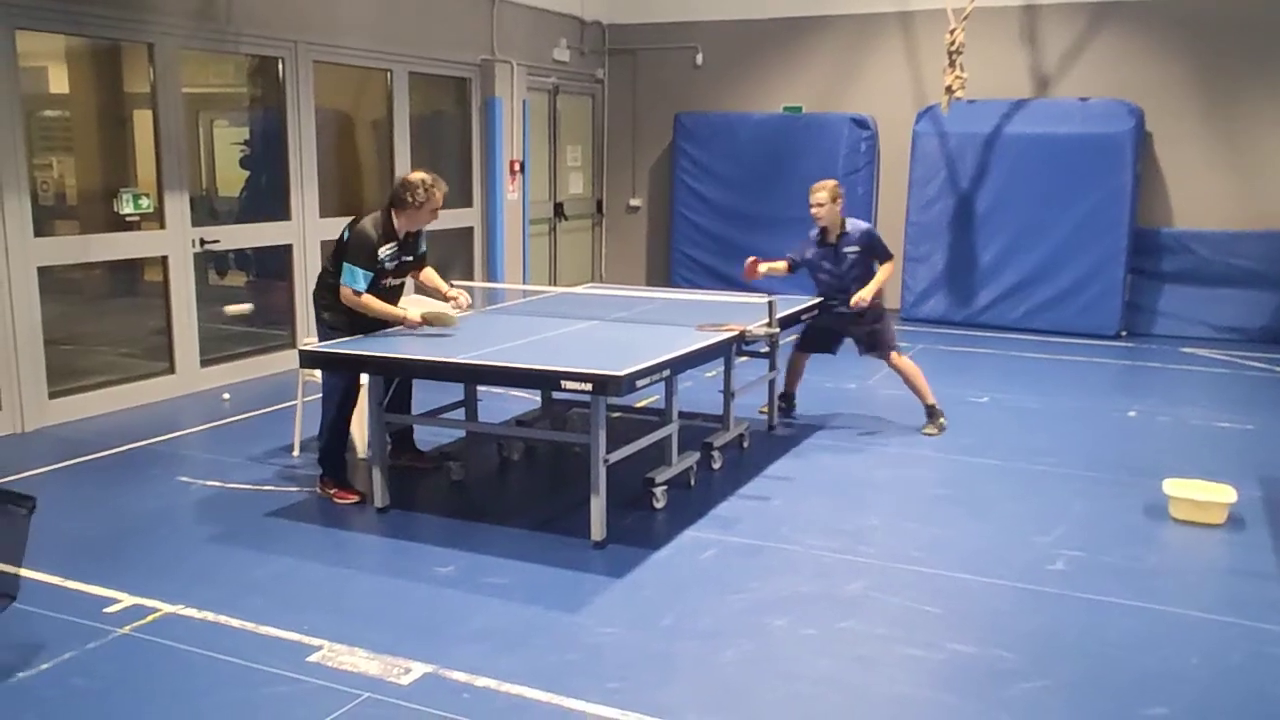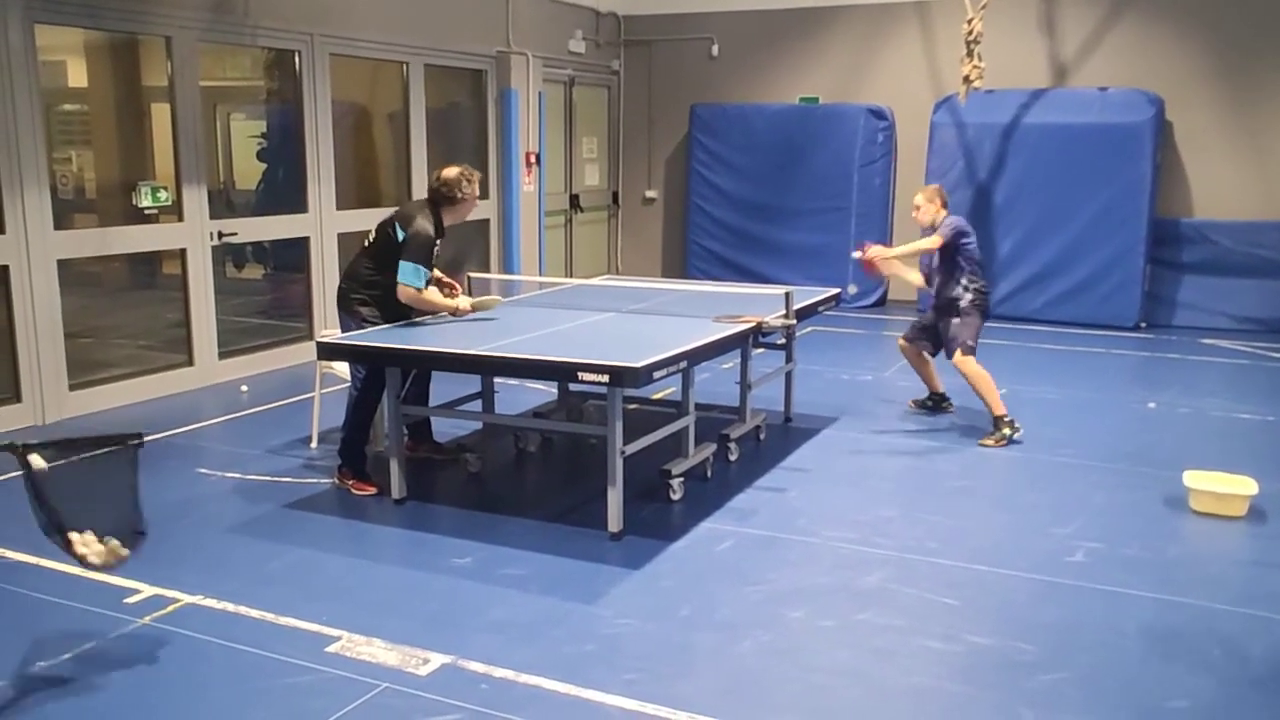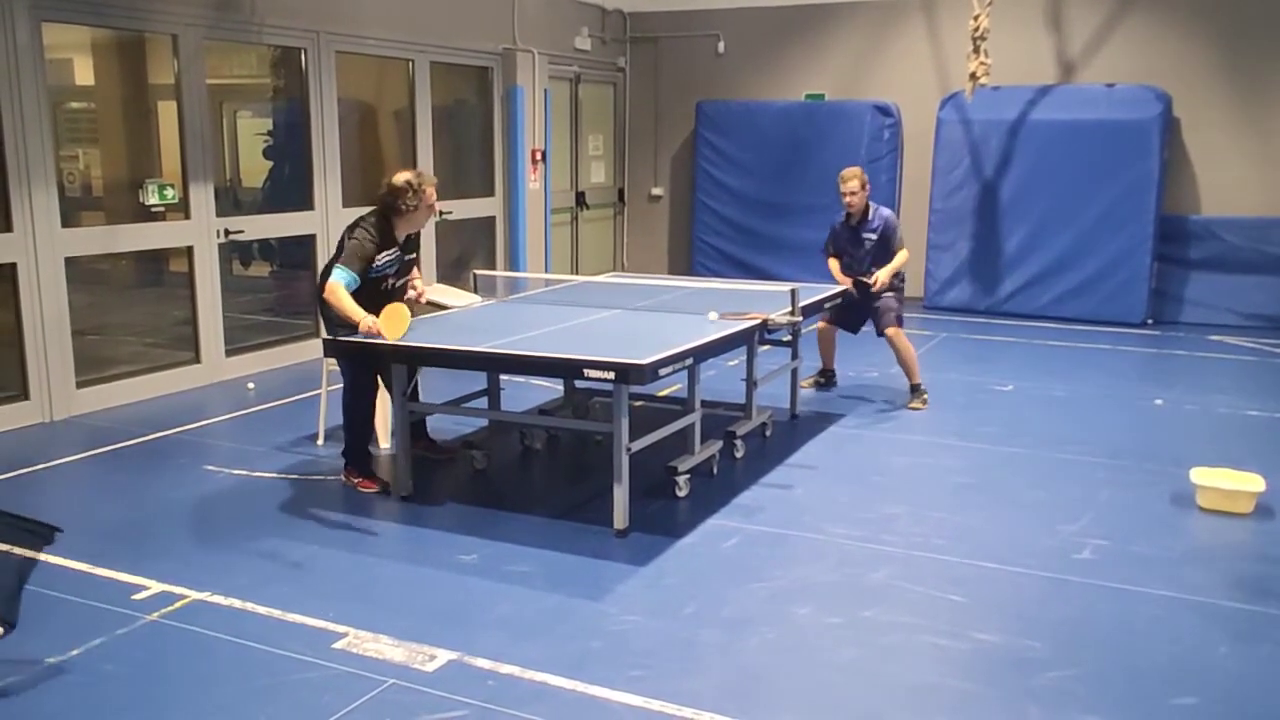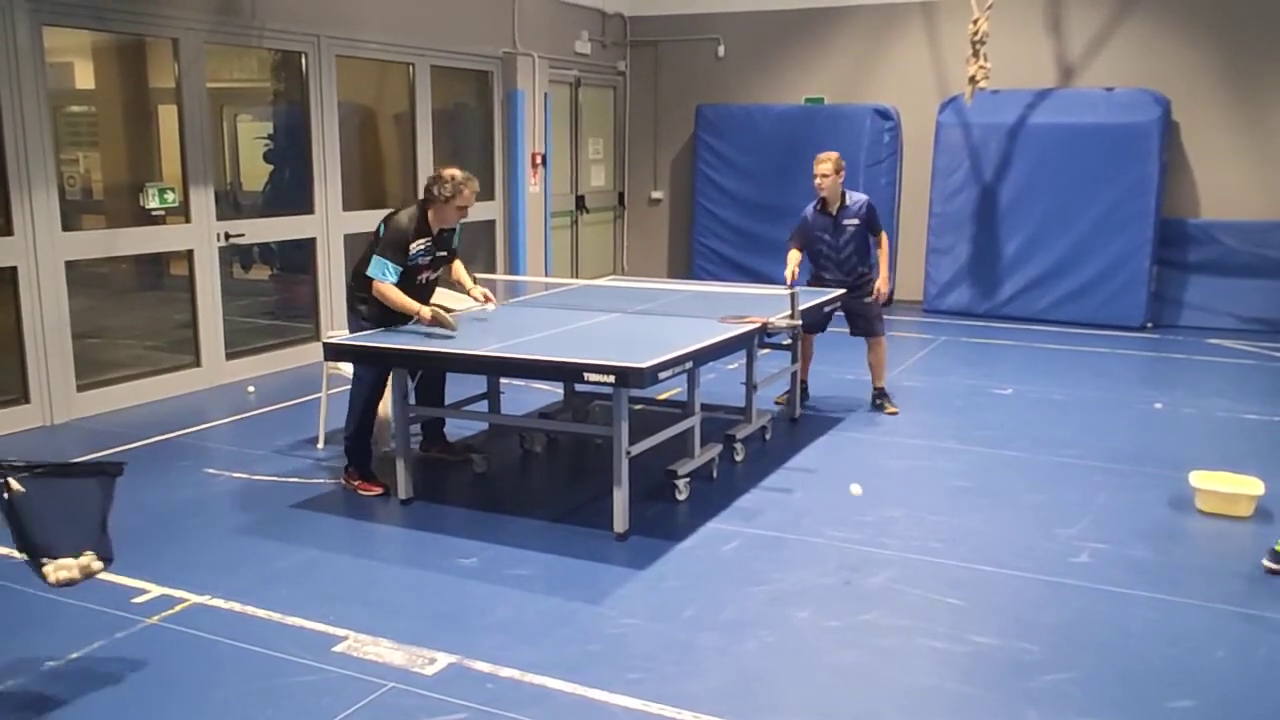
dt=1s
person 1, frame 1
left shoulder: (413, 231)
right shoulder: (367, 233)
left elbow: (419, 267)
right elbow: (349, 295)
left wrist: (447, 291)
right wrist: (401, 317)
left hip: (376, 314)
right hip: (340, 314)
left knee: (399, 375)
right knee: (342, 390)
left ankle: (402, 448)
right ankle: (331, 476)
person 1, frame 2
left shoulder: (427, 214)
right shoulder: (422, 230)
right elbow: (409, 293)
left wrist: (436, 278)
right wrist: (452, 305)
left hip: (391, 304)
right hip: (364, 305)
left knee: (417, 366)
right knee: (370, 382)
left ankle: (419, 439)
right ankle: (350, 468)
person 1, frame 3
left shoulder: (410, 229)
right shoulder: (366, 237)
right elbow: (333, 289)
left wrist: (415, 280)
right wrist: (361, 319)
left hip: (384, 310)
right hip: (348, 313)
left knee: (404, 372)
right knee: (362, 383)
left ankle: (416, 436)
right ankle: (356, 466)
person 1, frame 4
left shoulder: (449, 225)
right shoulder: (401, 227)
left elbow: (451, 260)
right elbow: (380, 286)
left wrist: (470, 287)
right wrist: (418, 310)
left hip: (413, 308)
right hip: (374, 309)
left knee: (432, 367)
right knee: (370, 383)
left ankle: (433, 439)
right ankle: (356, 467)
person 2, frame 1
left shoulder: (862, 232)
right shoulder: (812, 242)
left elbow: (888, 262)
right elbow: (788, 265)
left wrist: (870, 290)
right wrist: (764, 267)
left hip: (866, 309)
right hip: (831, 309)
left knee: (894, 358)
right knee: (800, 350)
left ankle: (933, 411)
right ankle: (787, 400)
person 2, frame 2
left shoulder: (955, 224)
right shoulder: (938, 232)
left elbow: (931, 244)
right elbow: (928, 282)
left wrist: (888, 252)
right wrist: (895, 268)
left hip: (966, 306)
right hip: (946, 305)
left knee: (963, 359)
right knee: (908, 344)
left ankle: (1005, 422)
right ankle: (938, 398)
person 2, frame 3
left shoulder: (885, 218)
right shoulder: (839, 225)
left elbow: (903, 253)
right elbow: (833, 257)
left wrist: (887, 272)
right wrist: (840, 278)
left hip: (885, 287)
right hip: (854, 288)
left knee: (893, 332)
right knee: (824, 327)
left ankle: (917, 389)
right ankle: (827, 374)
person 2, frame 4
left shoulder: (862, 205)
right shoulder: (810, 214)
left elbow: (881, 238)
right elbow: (797, 247)
left wrist: (883, 276)
right wrist: (792, 264)
left hip: (860, 285)
right hip: (822, 284)
left knee: (876, 337)
right knee: (805, 333)
left ankle: (879, 394)
right ankle: (801, 387)
